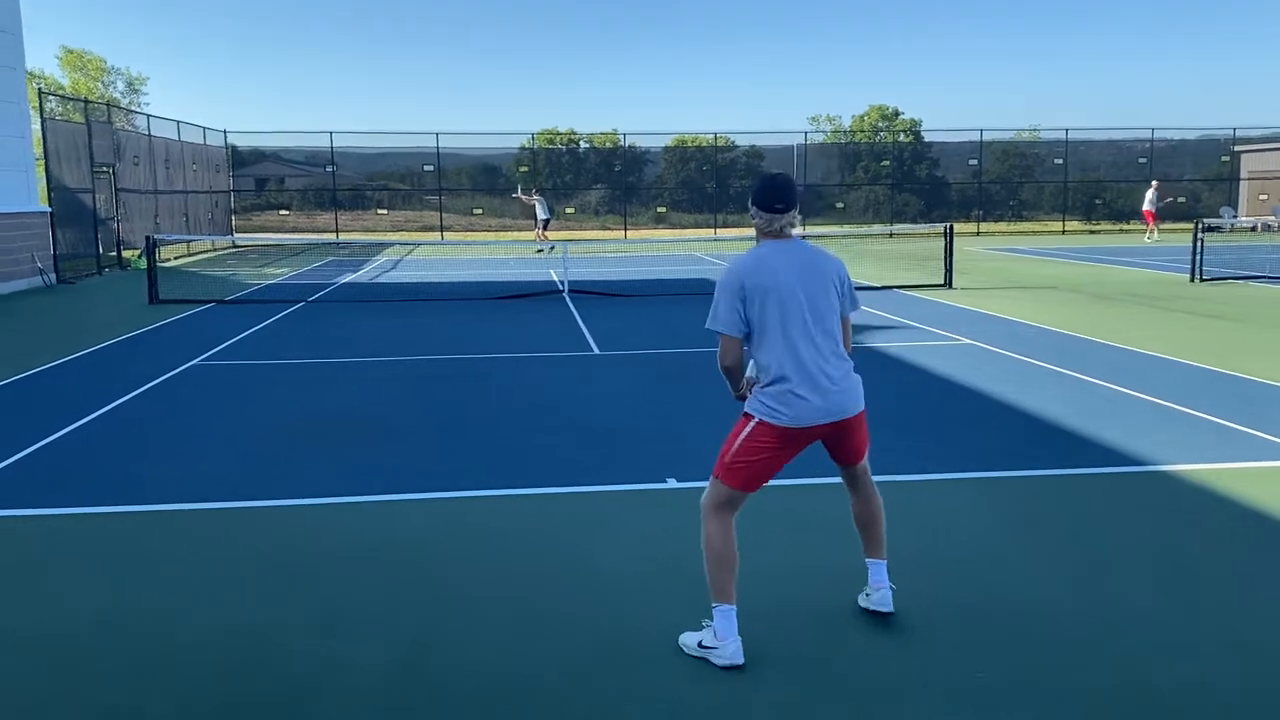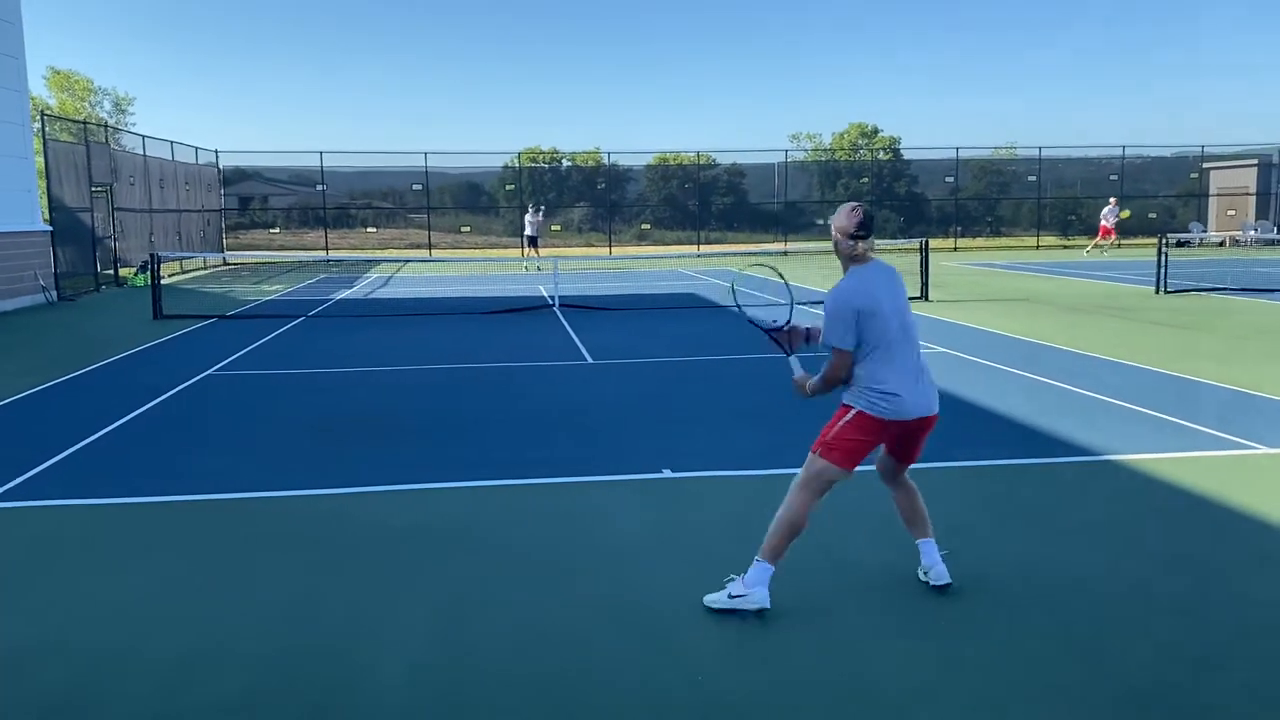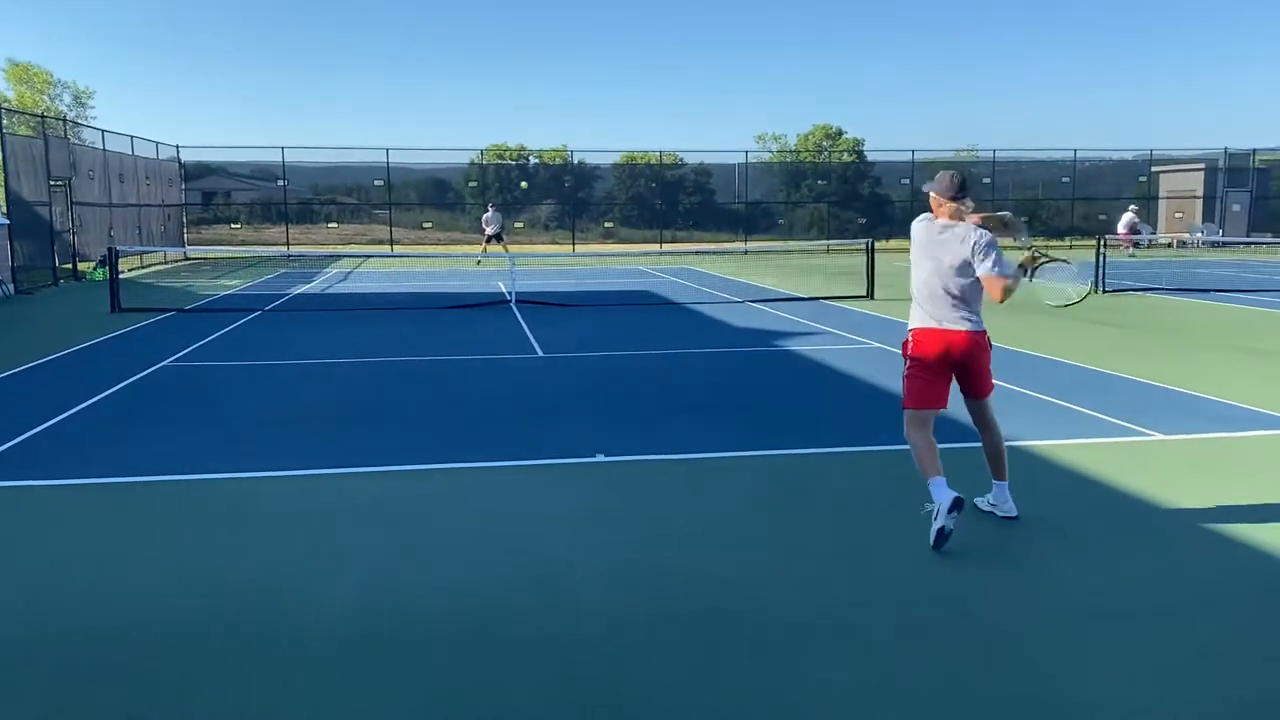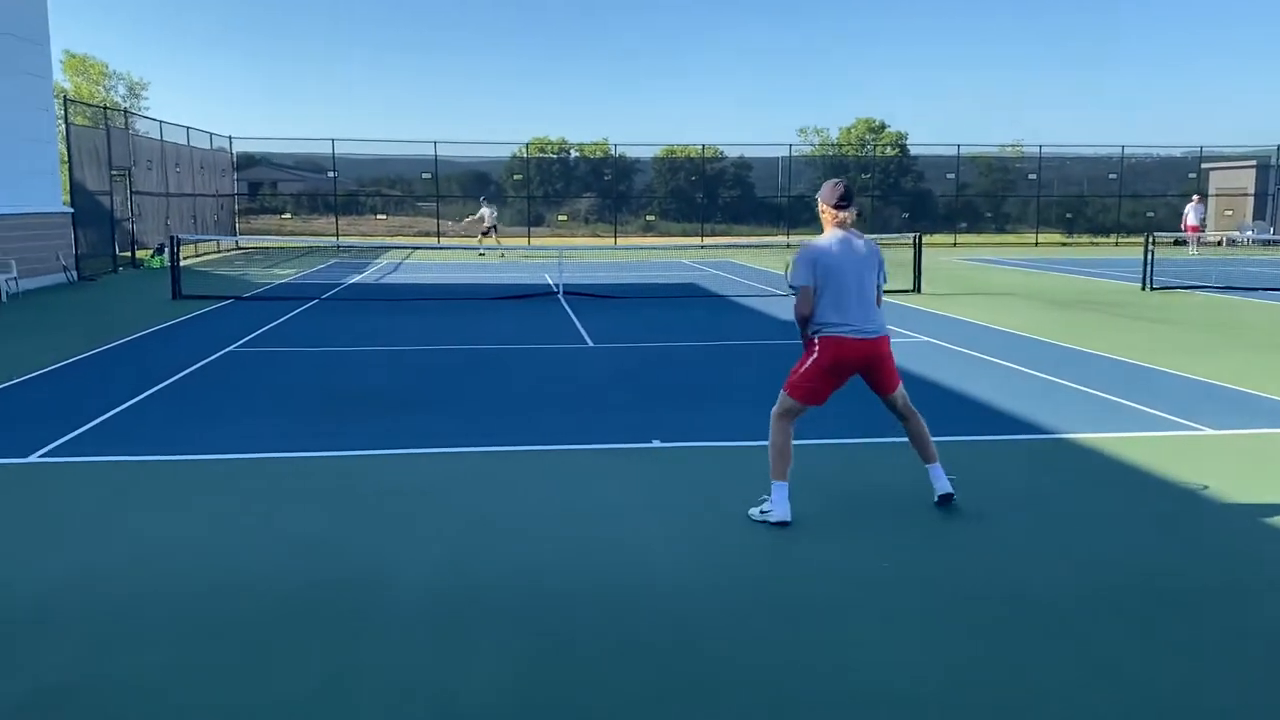
dt=1s
person 1, frame 1
left shoulder: (739, 272)
right shoulder: (831, 264)
left elbow: (730, 359)
right elbow: (844, 342)
left wrist: (740, 387)
left hip: (780, 409)
right hip: (845, 401)
left knee: (715, 507)
right knee: (860, 479)
left ankle: (724, 635)
right ankle: (878, 587)
person 1, frame 2
left shoulder: (843, 294)
right shoulder: (887, 276)
left elbow: (841, 370)
left wrist: (811, 387)
right wrist: (811, 333)
left hip: (876, 406)
right hip: (925, 405)
left knee: (807, 487)
right knee: (894, 473)
left ankle: (754, 584)
right ankle: (933, 563)
person 1, frame 3
left shoulder: (921, 227)
right shoulder: (980, 238)
right elbow: (999, 295)
left wrist: (991, 220)
right wrist: (1020, 269)
left hip: (926, 340)
right hip: (970, 339)
left knee: (917, 429)
right knee: (983, 418)
left ankle: (942, 496)
right ankle: (1001, 497)
person 1, frame 4
left shoulder: (810, 251)
right shoulder: (871, 249)
left elbow: (803, 309)
left wrist: (806, 332)
left hip: (832, 344)
right hip: (876, 342)
left knee: (781, 416)
right knee: (905, 410)
left ankle: (778, 502)
right ankle: (940, 482)
